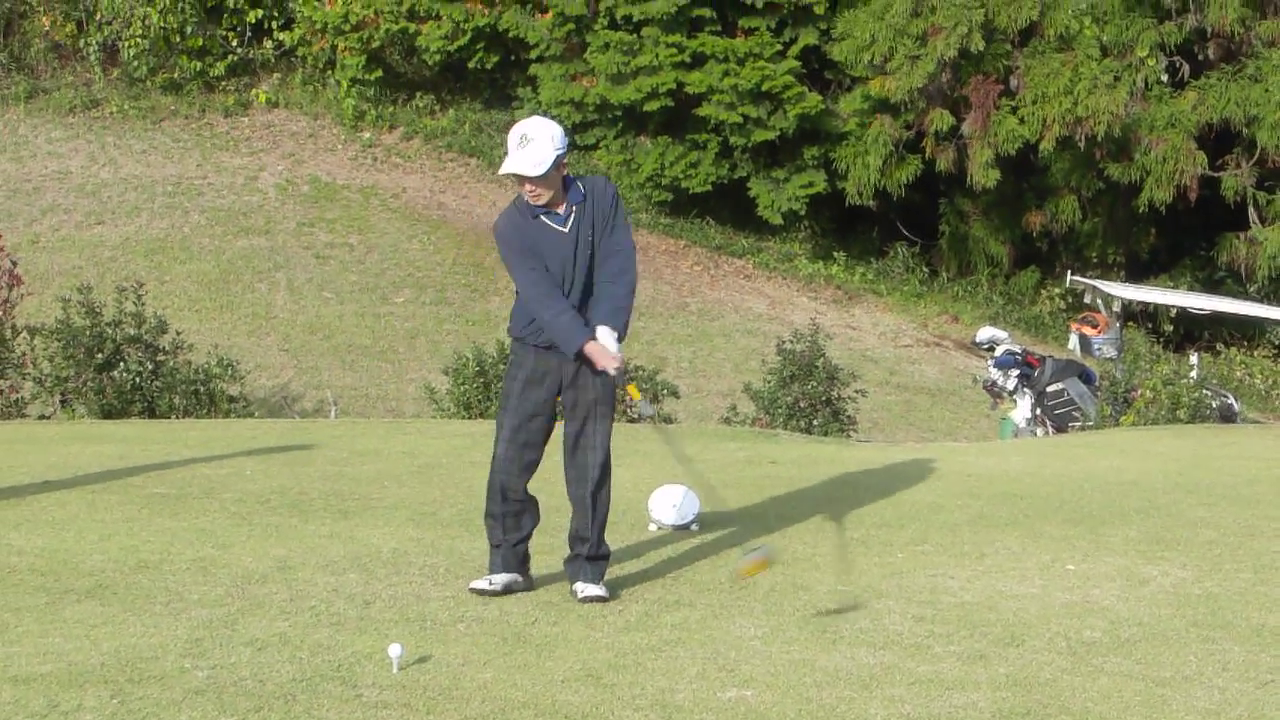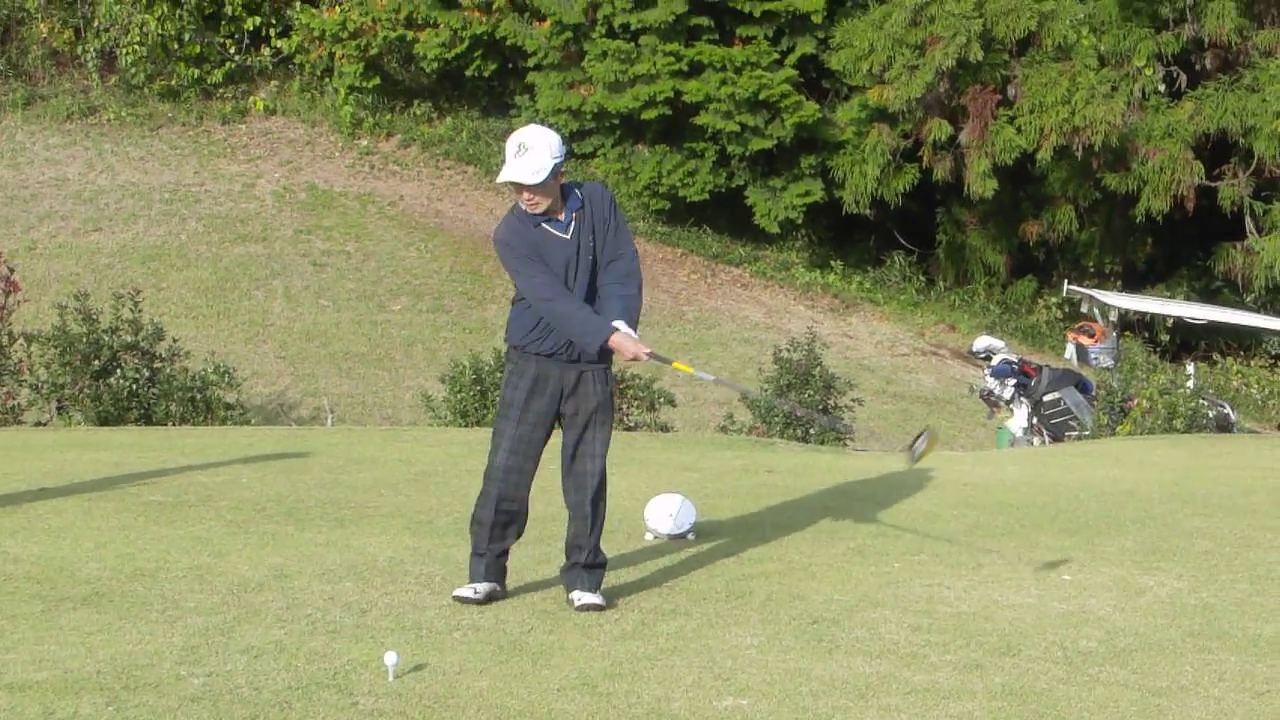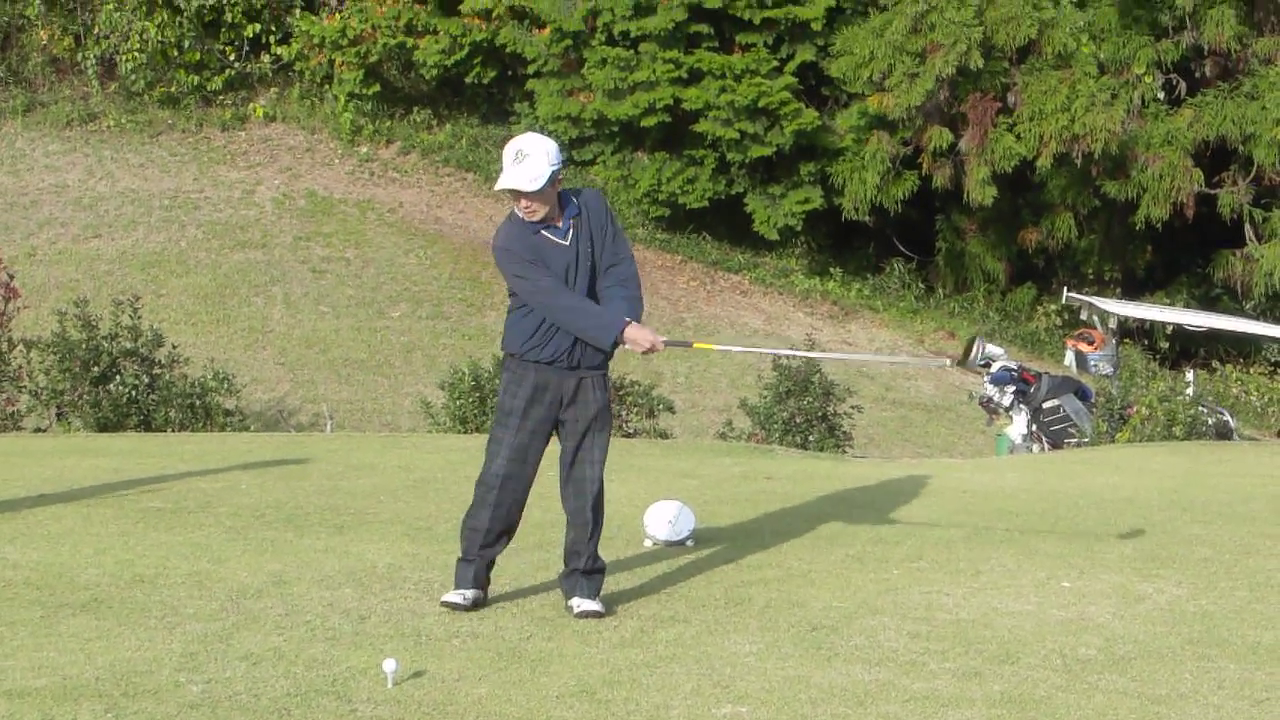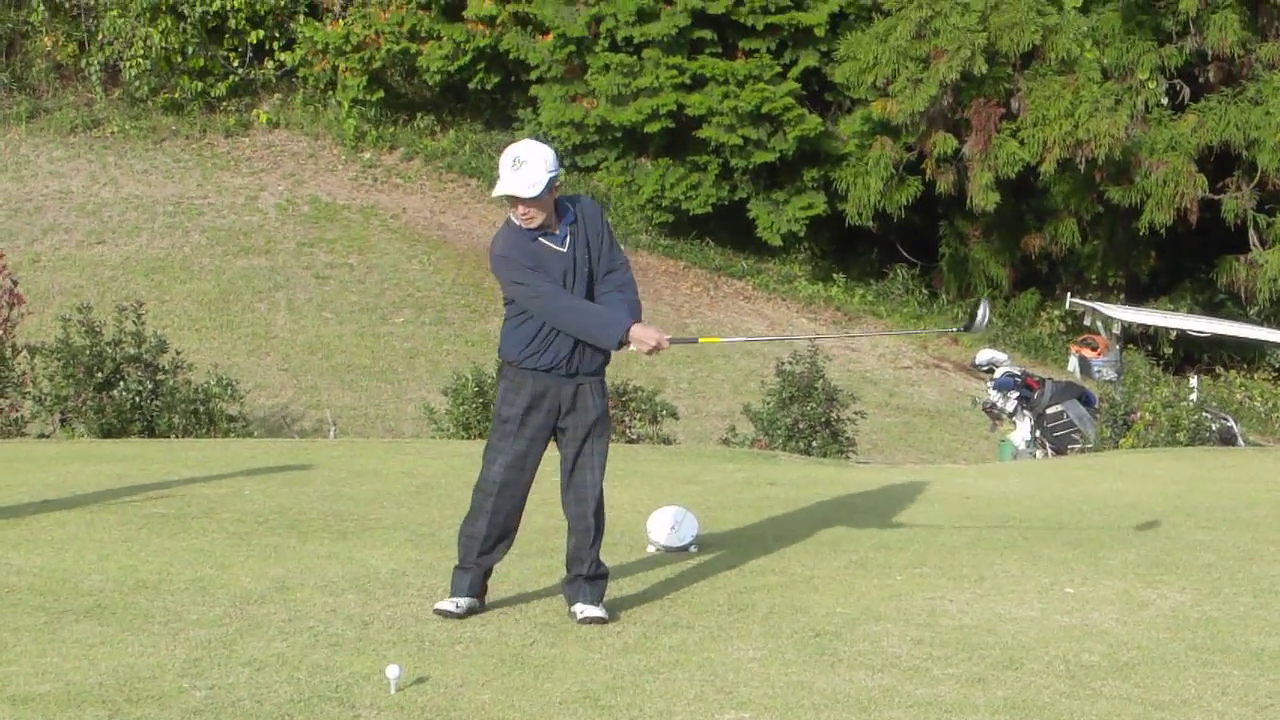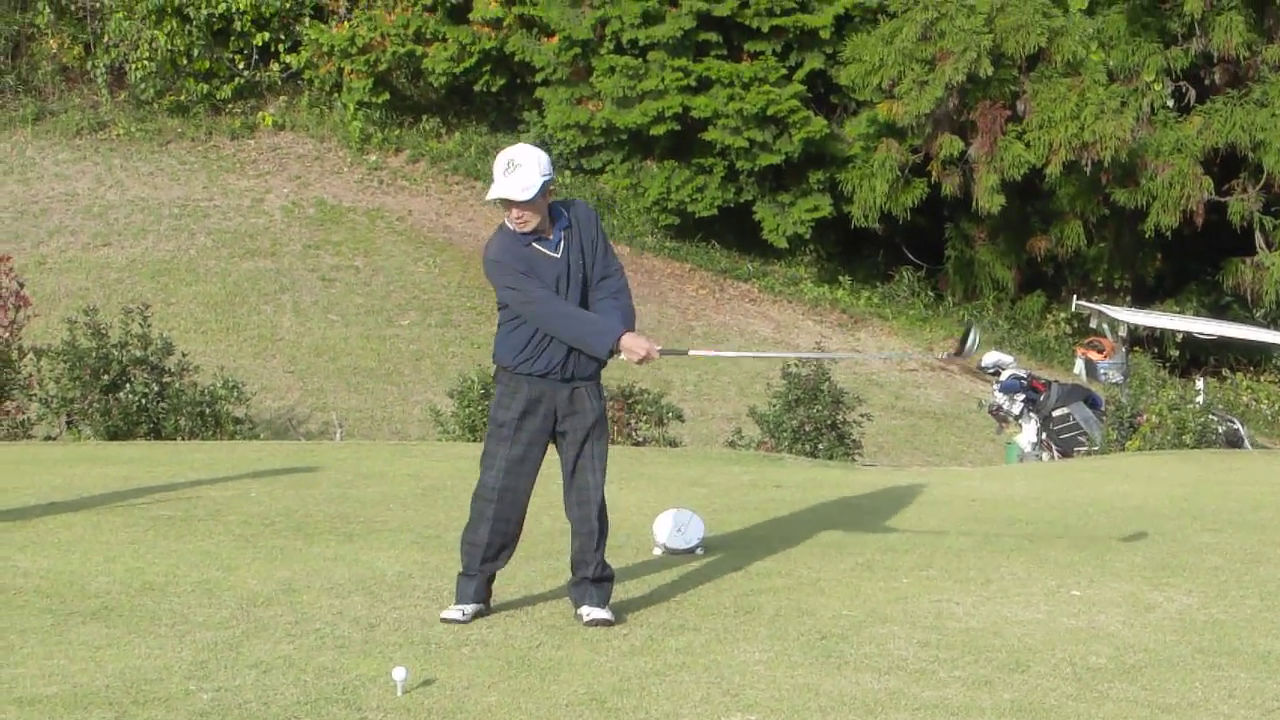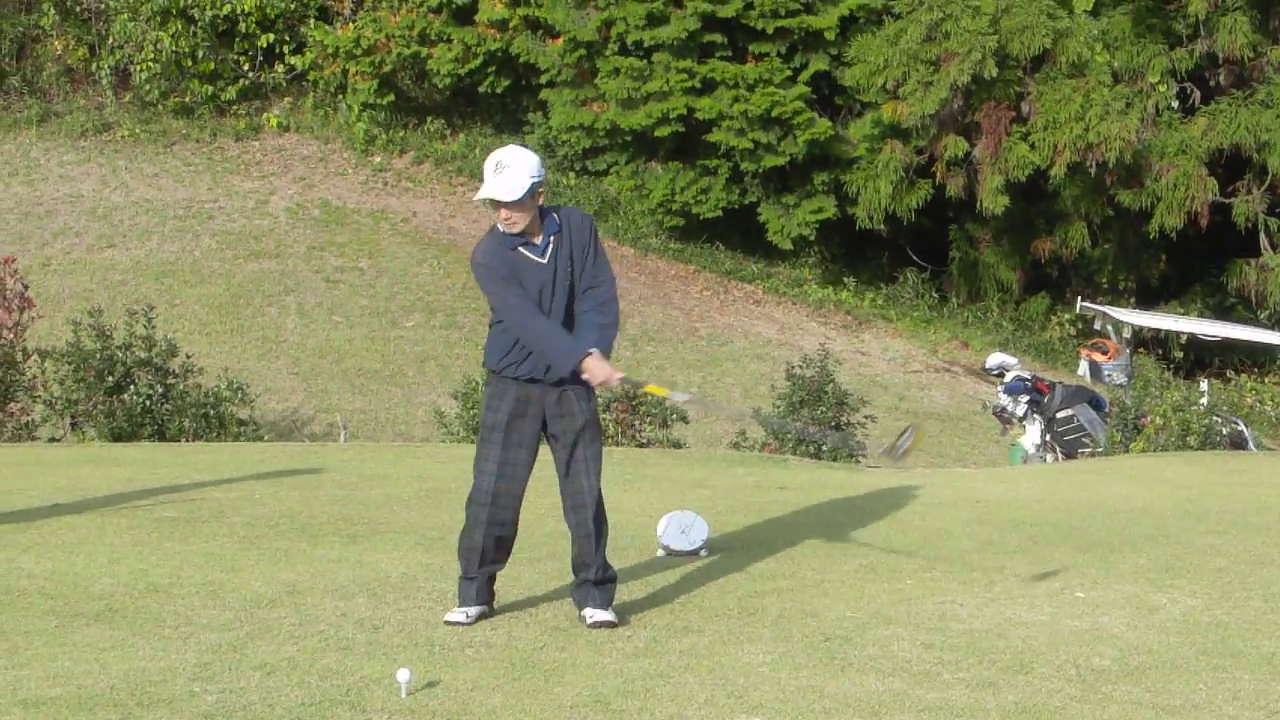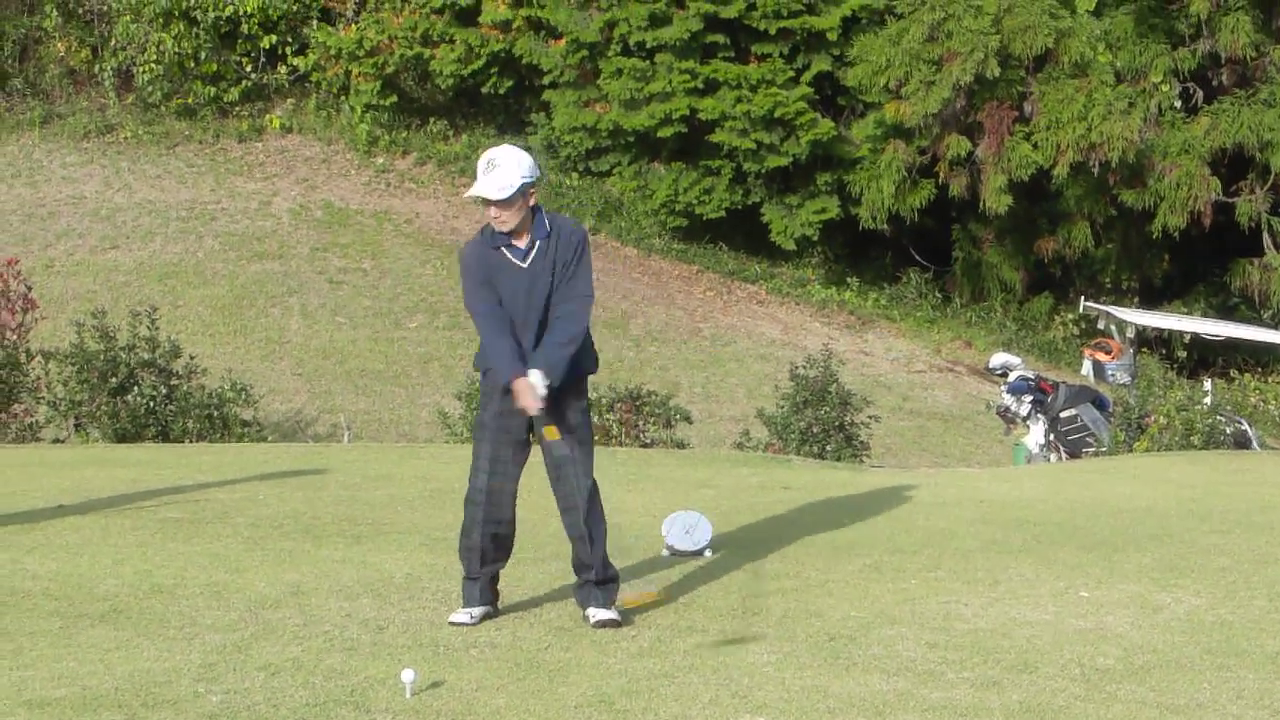
dt=0.1s
person 1, frame 1
left shoulder: (602, 197)
right shoulder: (511, 224)
left elbow: (617, 270)
right elbow: (540, 292)
left wrist: (607, 332)
right wrist: (585, 343)
left hip: (597, 355)
right hip: (537, 354)
left knee: (590, 466)
right knee: (510, 460)
left ankle: (587, 568)
right ankle: (508, 563)
person 1, frame 2
left shoulder: (598, 202)
right shoulder: (511, 233)
left elbow: (622, 270)
right elbow: (551, 299)
left wrist: (620, 326)
right wrist: (609, 334)
left hip: (591, 366)
right hip: (533, 362)
left knee: (587, 475)
right knee: (506, 466)
left ankle: (583, 577)
right ankle: (486, 571)
person 1, frame 3
left shoulder: (593, 208)
right shoulder: (510, 241)
left elbow: (621, 275)
right elbow: (557, 302)
left wrist: (626, 323)
right wrist: (624, 330)
left hip: (589, 370)
right hip: (530, 370)
left knee: (585, 482)
right knee: (502, 474)
left ankle: (582, 583)
right ankle: (471, 576)
person 1, frame 4
left shoulder: (588, 215)
right shoulder: (506, 248)
left elbow: (615, 280)
right elbow: (560, 307)
left wrist: (626, 324)
right wrist: (626, 331)
left hip: (585, 378)
right hip: (527, 379)
left knee: (586, 488)
right knee: (499, 481)
left ankle: (585, 590)
right ankle: (467, 585)
person 1, frame 5
left shoulder: (583, 220)
right shoulder: (500, 253)
left elbow: (609, 287)
right elbow: (552, 312)
left wrist: (619, 332)
right wrist: (617, 339)
left hip: (581, 382)
right hip: (522, 384)
left knee: (588, 491)
right knee: (498, 486)
left ankle: (590, 592)
right ankle: (472, 590)
person 1, frame 6
left shoulder: (578, 229)
right shoulder: (489, 255)
left elbow: (599, 298)
right elbow: (526, 319)
left wrist: (596, 352)
right wrist: (584, 358)
left hip: (570, 388)
right hip: (514, 388)
left knee: (584, 492)
right knee: (492, 492)
left ankle: (594, 594)
right ankle: (475, 594)
person 1, frame 7
left shoulder: (568, 238)
right shoulder: (477, 253)
left elbow: (571, 317)
right elbow: (491, 327)
left wrist: (542, 378)
right wrist: (516, 379)
left hip: (561, 387)
right hip: (504, 388)
left knee: (578, 491)
right knee: (487, 491)
left ankle: (596, 593)
right ankle: (479, 593)
